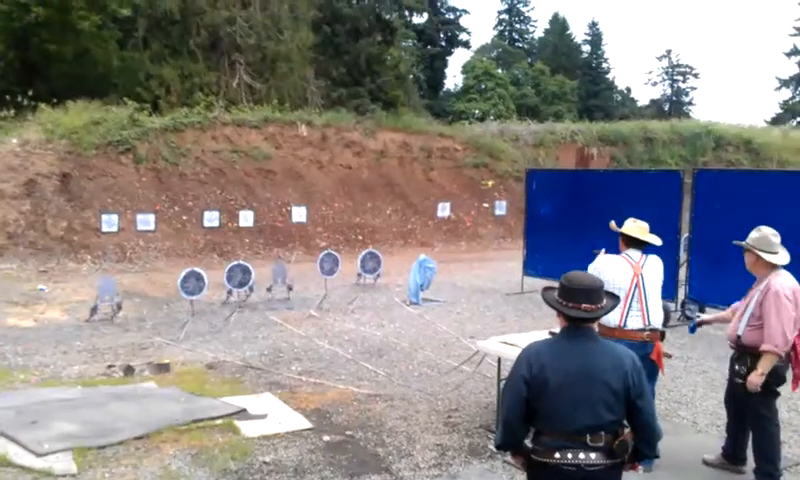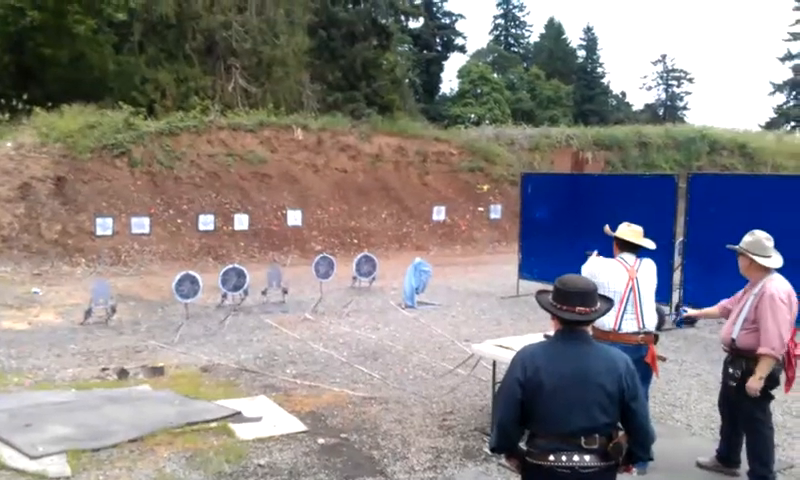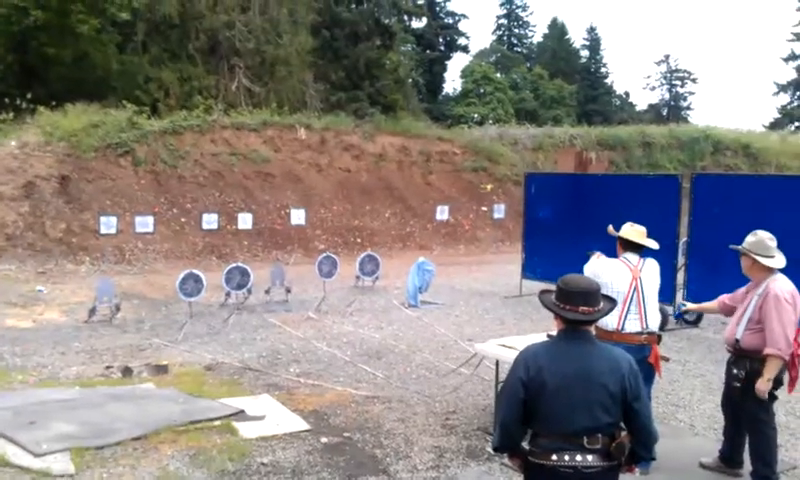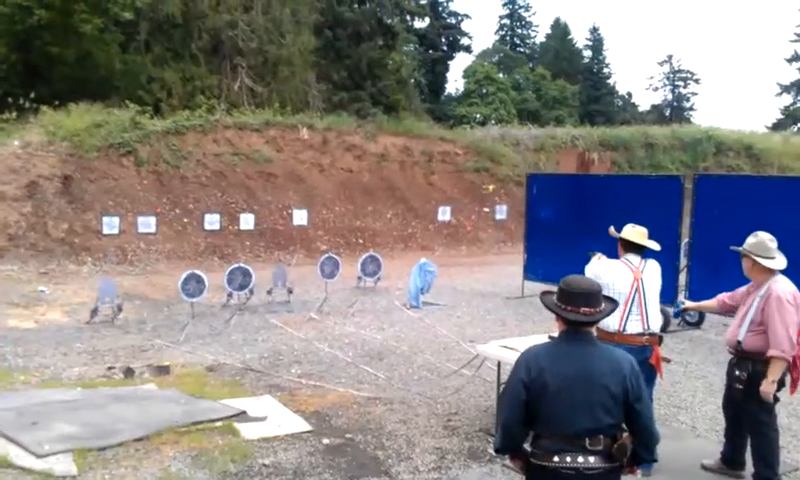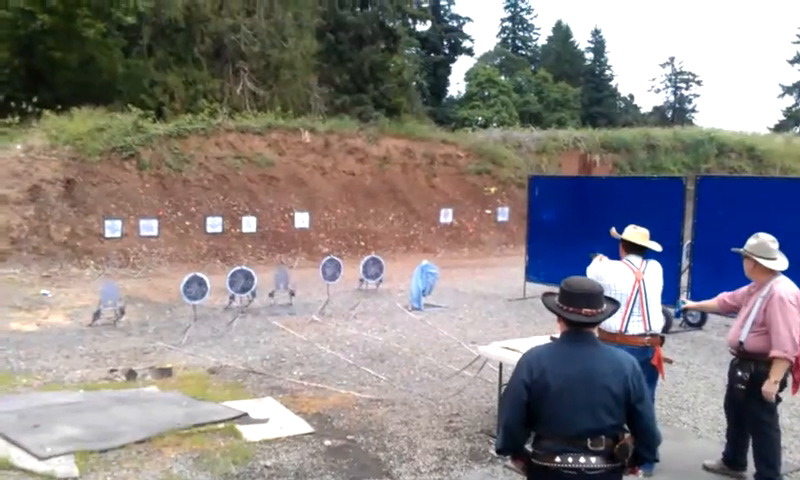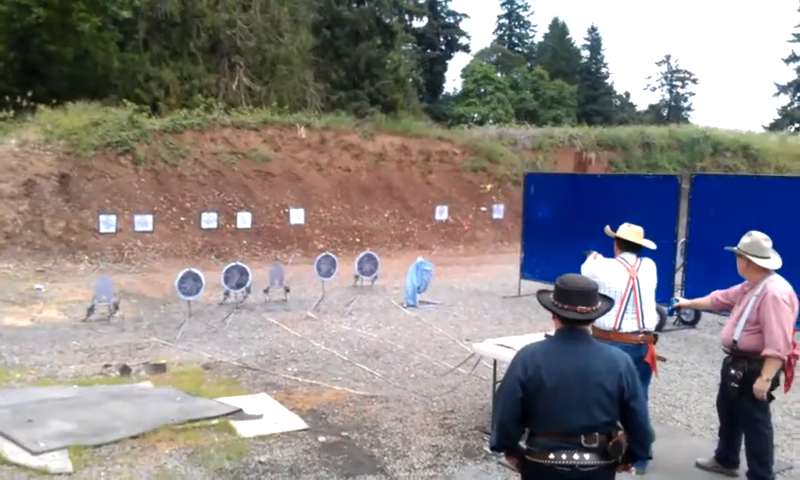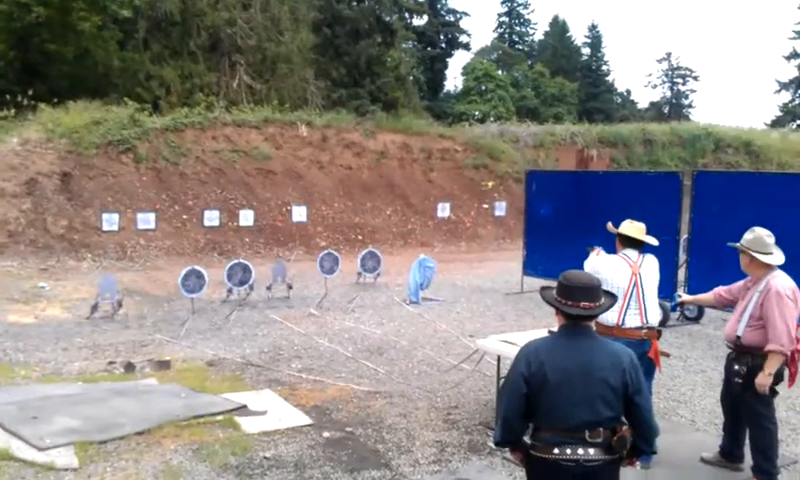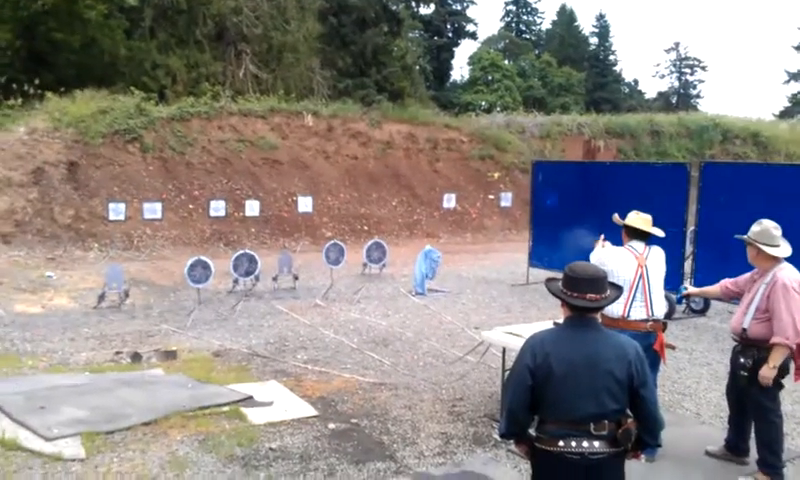
dt=0.1s
person 1, frame 1
left shoulder: (606, 264)
right shoulder: (656, 264)
left elbow: (591, 278)
left hip: (612, 342)
right hip: (647, 344)
right ankle: (644, 457)
person 1, frame 2
left shoulder: (600, 267)
right shoulder: (650, 267)
left elbow: (586, 277)
left hip: (607, 345)
right hip: (641, 347)
right ankle: (638, 460)
person 1, frame 3
left shoulder: (603, 267)
right shoulder: (653, 267)
left elbow: (588, 276)
left wrist: (593, 261)
left hip: (611, 345)
right hip: (644, 347)
right ankle: (642, 460)
person 1, frame 4
left shoulder: (605, 268)
right shoulder: (654, 268)
left elbow: (590, 276)
left wrist: (595, 262)
left hip: (612, 346)
right hip: (646, 348)
right ankle: (643, 461)
person 1, frame 5
left shoulder: (607, 270)
right shoulder: (655, 269)
left elbow: (591, 277)
left wrist: (596, 263)
left hip: (614, 347)
right hip: (648, 348)
right ankle: (645, 462)
person 1, frame 6
left shoulder: (601, 267)
right shoulder: (649, 267)
left elbow: (586, 275)
left wrist: (591, 260)
left hip: (608, 344)
right hip: (641, 346)
right ankle: (638, 459)
person 1, frame 7
left shoulder: (604, 263)
right shoulder: (652, 263)
left elbow: (589, 272)
left wrist: (594, 257)
left hip: (612, 340)
right hip: (645, 341)
right ankle: (643, 454)
person 1, frame 8
left shoulder: (610, 256)
right shoulder: (658, 255)
left elbow: (596, 264)
left wrist: (599, 249)
left hip: (618, 332)
right hip: (650, 334)
right ankle: (647, 447)
person 2, frame 1
left shoulder: (779, 287)
right shoulder: (764, 281)
left elbow: (778, 339)
right elbow: (741, 309)
left wrist: (760, 372)
right wrist: (712, 318)
left hip: (760, 364)
right hip: (744, 359)
left knee: (761, 419)
right knee: (735, 408)
right ankle: (732, 457)
person 2, frame 2
left shoulder: (774, 291)
right shoulder: (755, 285)
left elbow: (774, 342)
right elbow: (729, 306)
left wrist: (759, 376)
right wrist: (698, 313)
left hip: (755, 366)
right hip: (738, 362)
left knee: (755, 422)
right knee: (729, 411)
right ankle: (726, 459)
person 2, frame 3
left shoulder: (777, 291)
right shoulder: (757, 286)
left elbow: (780, 342)
right elbow: (728, 302)
left wrist: (767, 378)
right wrist: (696, 307)
left hip: (758, 367)
right hip: (741, 362)
left knee: (758, 423)
right knee: (732, 411)
right ankle: (729, 460)
person 2, frame 4
left shoulder: (780, 293)
right shoulder: (757, 287)
right elbow: (726, 301)
left wrist: (771, 379)
right wrist: (695, 305)
left hip: (760, 369)
right hip: (741, 364)
left knee: (760, 424)
right knee: (733, 413)
person 2, frame 5
right shoulder: (758, 288)
right elbow: (727, 301)
left wrist: (773, 380)
right wrist: (695, 305)
left hip: (761, 370)
right hip: (743, 364)
left knee: (762, 425)
right knee: (735, 414)
person 2, frame 6
left shoulder: (775, 292)
right shoulder: (750, 286)
left elbow: (778, 343)
right elbow: (719, 299)
left wrist: (765, 378)
right wrist: (689, 303)
left hip: (755, 368)
right hip: (736, 363)
left knee: (755, 424)
right knee: (727, 412)
right ankle: (725, 460)
person 2, frame 7
left shoulder: (778, 288)
right shoulder: (753, 282)
right elbow: (722, 295)
left wrist: (768, 372)
right wrist: (692, 299)
left hip: (758, 363)
right hip: (739, 358)
left knee: (759, 418)
right knee: (732, 407)
right ankle: (730, 454)
person 2, frame 8
right shoulder: (759, 275)
right elbow: (729, 287)
left wrist: (772, 365)
right wrist: (697, 291)
left hip: (764, 357)
right hip: (745, 351)
left knee: (765, 412)
right knee: (737, 401)
right ankle: (735, 448)
person 3, frame 1
left shoulder: (533, 357)
right shoulder: (625, 360)
left elbow: (511, 414)
right elbow: (646, 420)
left wrist: (516, 450)
right wrist: (639, 455)
person 3, frame 2
left shoulder: (528, 359)
right shoulder: (619, 363)
left elbow: (505, 417)
right elbow: (639, 422)
left wrist: (511, 452)
right wrist: (632, 458)
person 3, frame 3
left shoulder: (531, 359)
right shoulder: (622, 363)
left elbow: (508, 417)
right elbow: (642, 422)
left wrist: (514, 451)
right wrist: (636, 457)
person 3, frame 4
left shoulder: (532, 360)
right shoulder: (623, 364)
left elbow: (510, 418)
right elbow: (644, 423)
left wrist: (516, 453)
right wrist: (638, 458)
person 3, frame 5
left shoulder: (534, 361)
right shoulder: (625, 364)
left elbow: (512, 419)
right elbow: (645, 423)
left wrist: (517, 454)
right wrist: (638, 460)
person 3, frame 6
left shoulder: (528, 358)
right shoulder: (619, 362)
left elbow: (506, 415)
right elbow: (639, 420)
left wrist: (511, 450)
right wrist: (631, 456)
person 3, frame 7
left shoulder: (532, 354)
right shoulder: (622, 357)
left elbow: (510, 411)
right elbow: (643, 415)
left wrist: (516, 445)
right wrist: (635, 451)
person 3, frame 8
left shoulder: (538, 346)
right shoulder: (628, 350)
left elbow: (515, 402)
right elbow: (648, 408)
left wrist: (521, 438)
right wrist: (640, 444)
left hip: (553, 456)
right hip: (606, 459)
